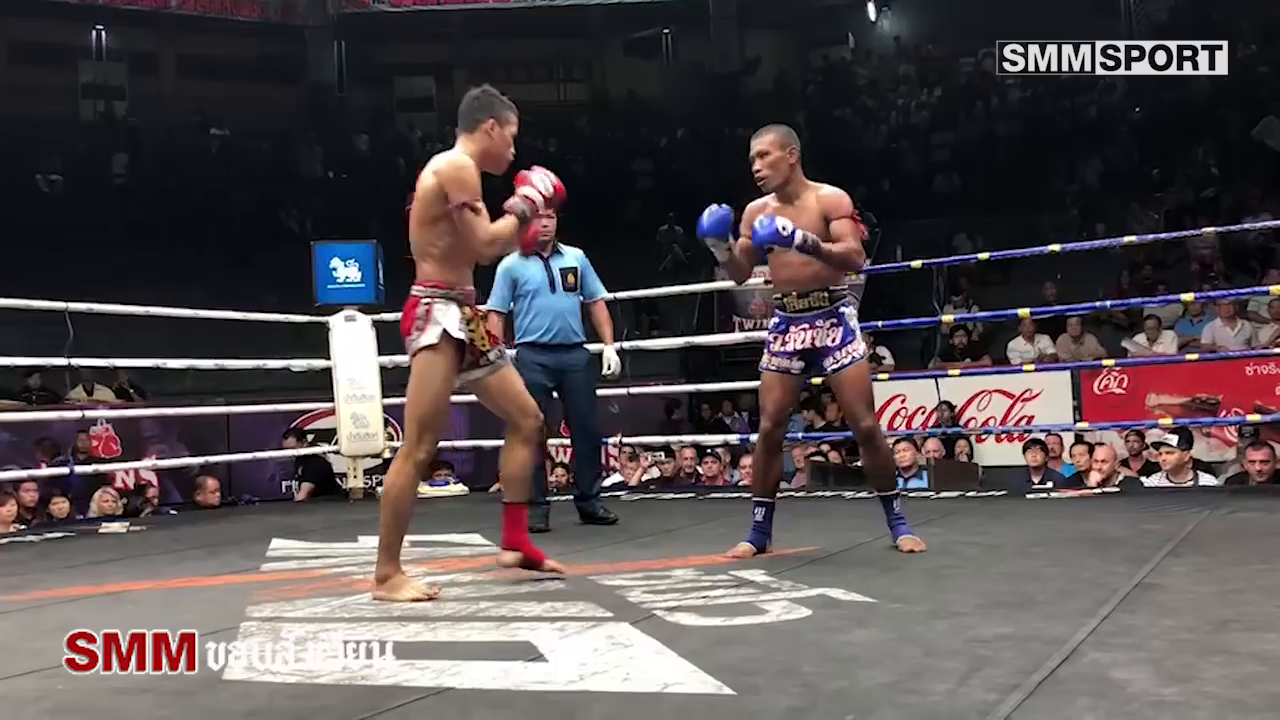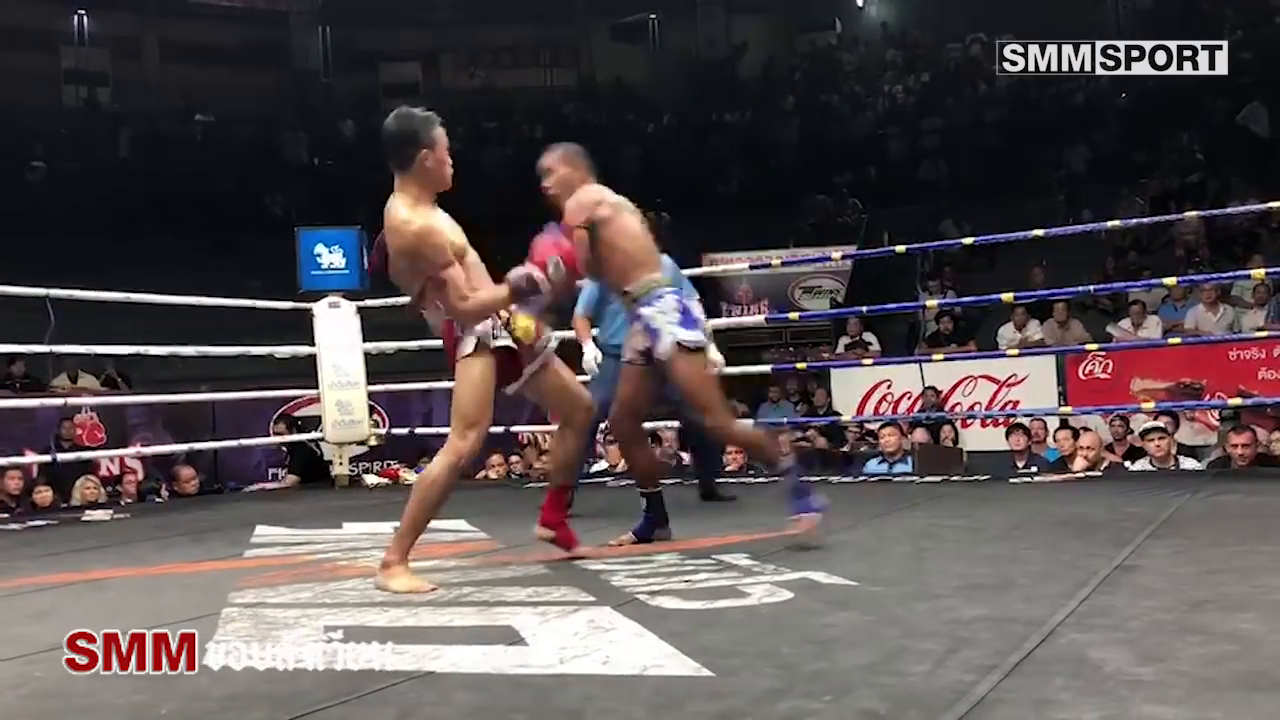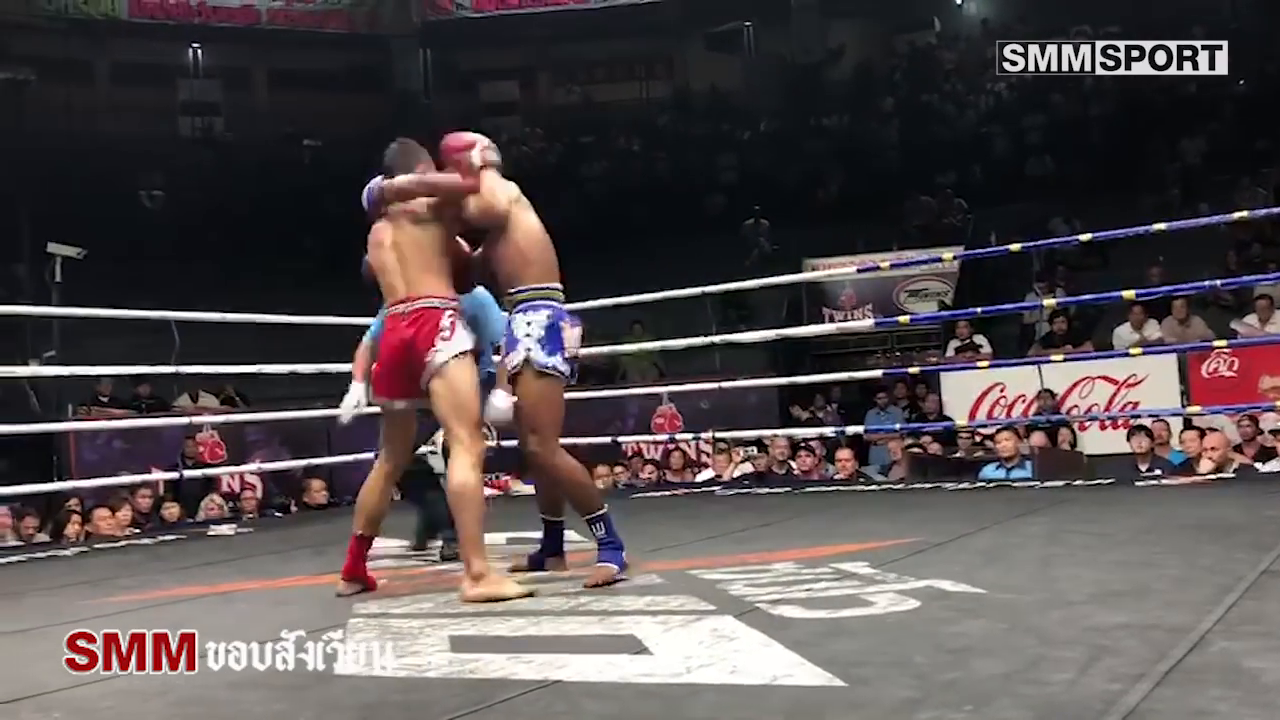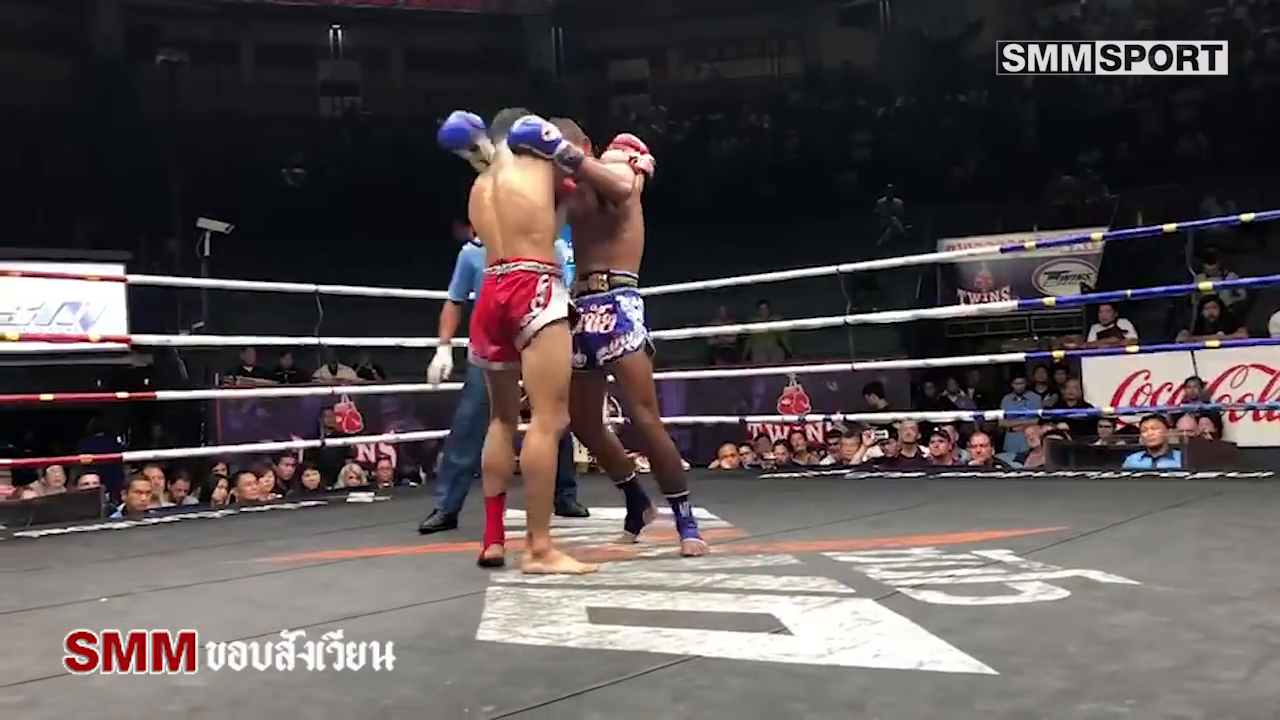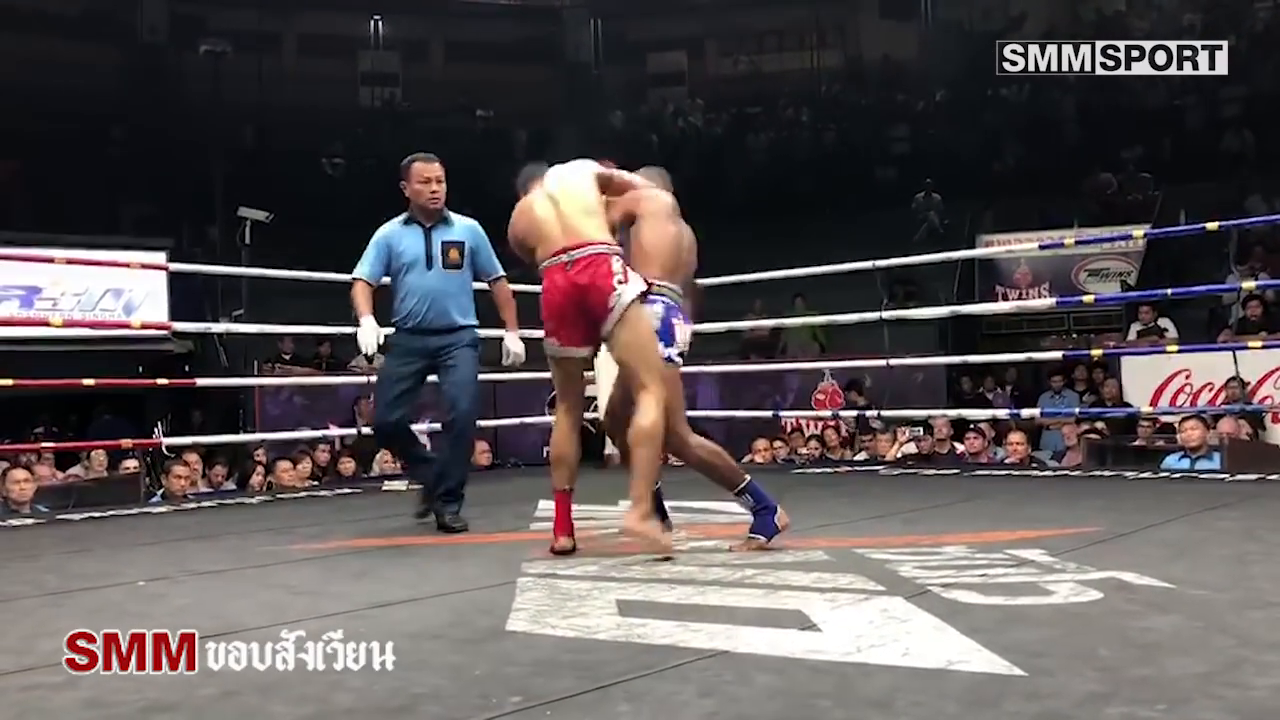
dt=1s
person 1, frame 1
left shoulder: (443, 169)
right shoulder: (458, 167)
right elbow: (483, 244)
left wrist: (511, 222)
right wrist: (526, 206)
left hip: (461, 317)
right hip: (437, 315)
left knee: (527, 418)
right knee: (419, 447)
left ankle: (516, 542)
right ankle: (386, 573)
person 1, frame 2
left shoulder: (409, 206)
right shoulder: (417, 228)
right elbow: (463, 308)
right wrist: (519, 284)
left hip: (505, 323)
right hip: (478, 332)
left knee: (579, 411)
right knee: (464, 445)
left ankle: (553, 520)
right ankle: (394, 561)
person 1, frame 3
left shoulder: (380, 230)
right shoulder: (433, 199)
right elbow: (466, 184)
left hip: (394, 335)
right hip: (436, 327)
left knee: (391, 460)
right knee: (467, 447)
left ankle: (354, 571)
right ankle: (478, 573)
person 1, frame 4
left shoulder: (478, 189)
right shoulder: (538, 155)
right wrist: (566, 156)
left hip: (491, 294)
right hip: (534, 289)
left knee: (502, 419)
right knee: (549, 420)
left ankle: (493, 538)
right ankle: (539, 547)
person 1, frame 5
left shoulder: (518, 218)
right shoulder: (581, 169)
right elbow: (643, 190)
left hip: (558, 287)
right hip: (605, 271)
left knee: (567, 410)
right knee: (653, 391)
left ankle: (563, 529)
right ankle: (641, 510)
person 2, frame 1
left shoulder: (831, 199)
right shoulder: (755, 212)
left elbow: (855, 256)
right elbow: (740, 275)
left wrist: (803, 241)
right wrist: (721, 248)
left hip: (833, 318)
right hip: (785, 324)
left knee: (865, 425)
right knee: (769, 428)
left ankle: (897, 520)
right ankle: (759, 530)
person 2, frame 2
left shoulder: (584, 201)
right shoulder: (604, 210)
left elbow: (574, 265)
left hip: (665, 313)
right hip: (646, 321)
left knee: (712, 420)
right knee: (622, 424)
left ankle: (798, 489)
right ankle: (655, 518)
person 2, frame 3
left shoulder: (498, 190)
right shoulder: (493, 228)
left elbow: (481, 214)
left hip: (537, 321)
right hip: (530, 324)
left knee: (542, 446)
right knee: (534, 445)
left ankle: (611, 547)
right ankle: (552, 547)
person 2, frame 4
left shoulder: (618, 163)
right shoulder: (569, 197)
left elbow: (620, 189)
left hip: (618, 305)
right hip: (581, 309)
left knee: (645, 420)
right knee: (585, 425)
left ankle: (686, 520)
right ankle: (637, 503)
person 2, frame 5
left shoulder: (651, 196)
right shoulder: (684, 234)
left elbow: (604, 224)
left hip: (652, 313)
right hip: (665, 315)
left knee: (675, 437)
right knee: (617, 422)
left ankle: (766, 511)
right ankle: (654, 512)
person 3, frame 1
left shoulder: (576, 257)
right shoulder: (510, 265)
left elbow: (597, 303)
right elbow: (495, 313)
left wrist: (609, 345)
left hip: (575, 355)
right hip: (533, 357)
left knee: (587, 431)
left ankle: (588, 500)
right ankle: (536, 507)
person 3, frame 2
left shoulder: (664, 266)
right elbow: (581, 316)
left wrist: (709, 346)
right wrist: (587, 346)
right hip: (615, 358)
left knee: (696, 417)
left ankle: (708, 484)
person 3, frame 3
left shoulder: (470, 294)
left elbow: (504, 340)
right elbow: (369, 345)
left wrist: (501, 391)
right wrist: (358, 385)
left ankle: (455, 532)
right ankle: (434, 516)
person 3, frame 4
right shoulder: (472, 252)
right elbow: (455, 301)
right wrist: (444, 347)
right knee: (467, 422)
left ankle: (564, 497)
right ankle: (445, 508)
person 3, frame 5
left shoulder: (468, 230)
right shoulder: (389, 235)
left elbow: (497, 281)
right elbow: (361, 281)
left wrist: (511, 331)
right wrist: (366, 320)
left hip: (458, 338)
right hip: (408, 340)
left knee: (460, 415)
right knee: (387, 421)
left ankle: (448, 502)
right ankle: (430, 478)
